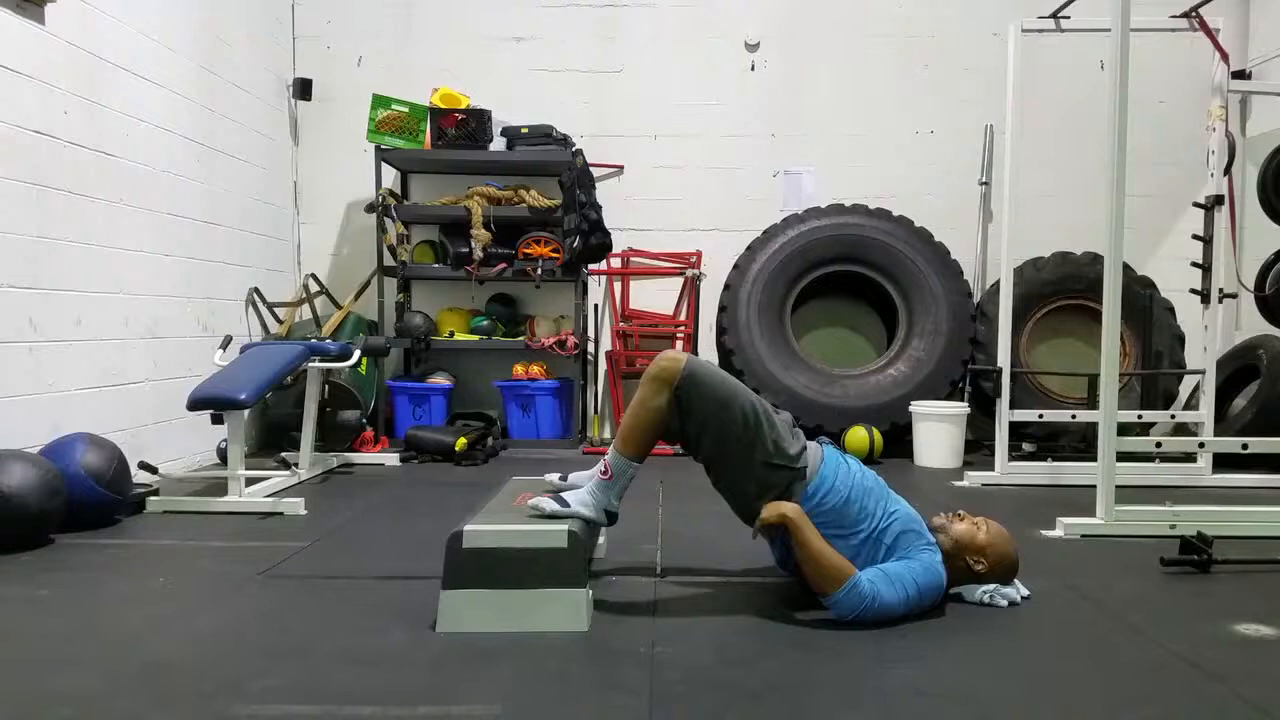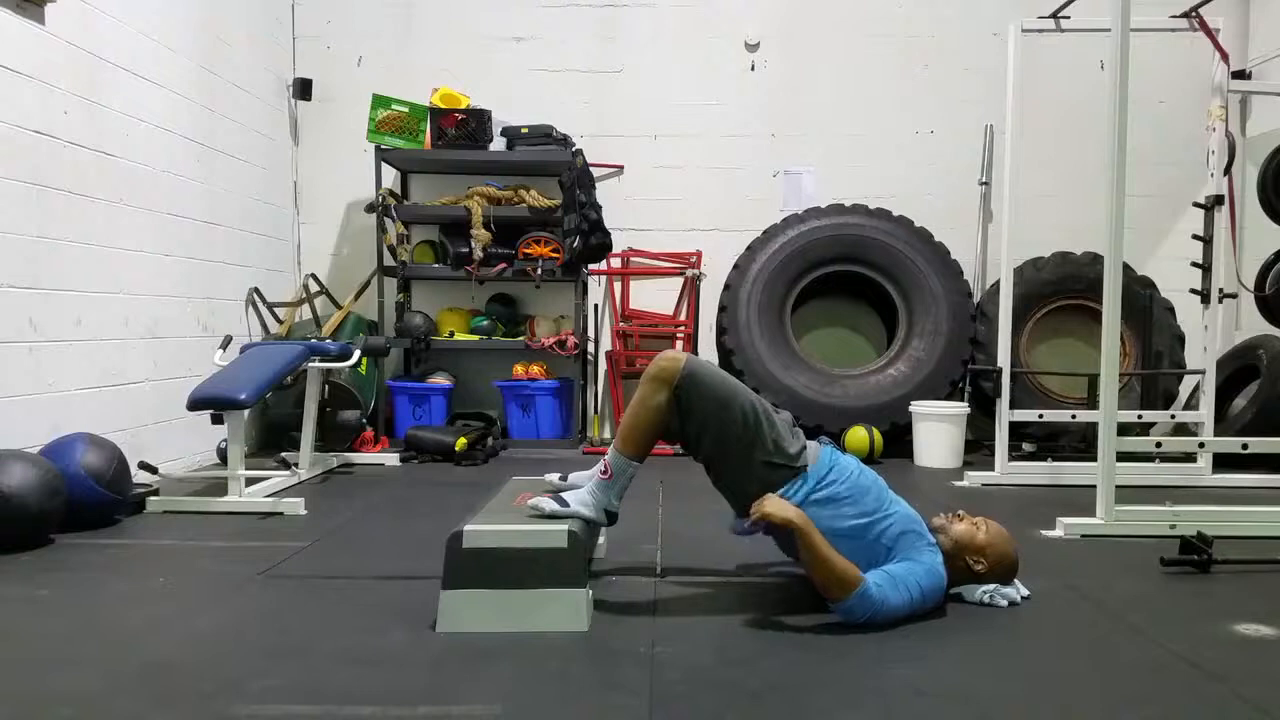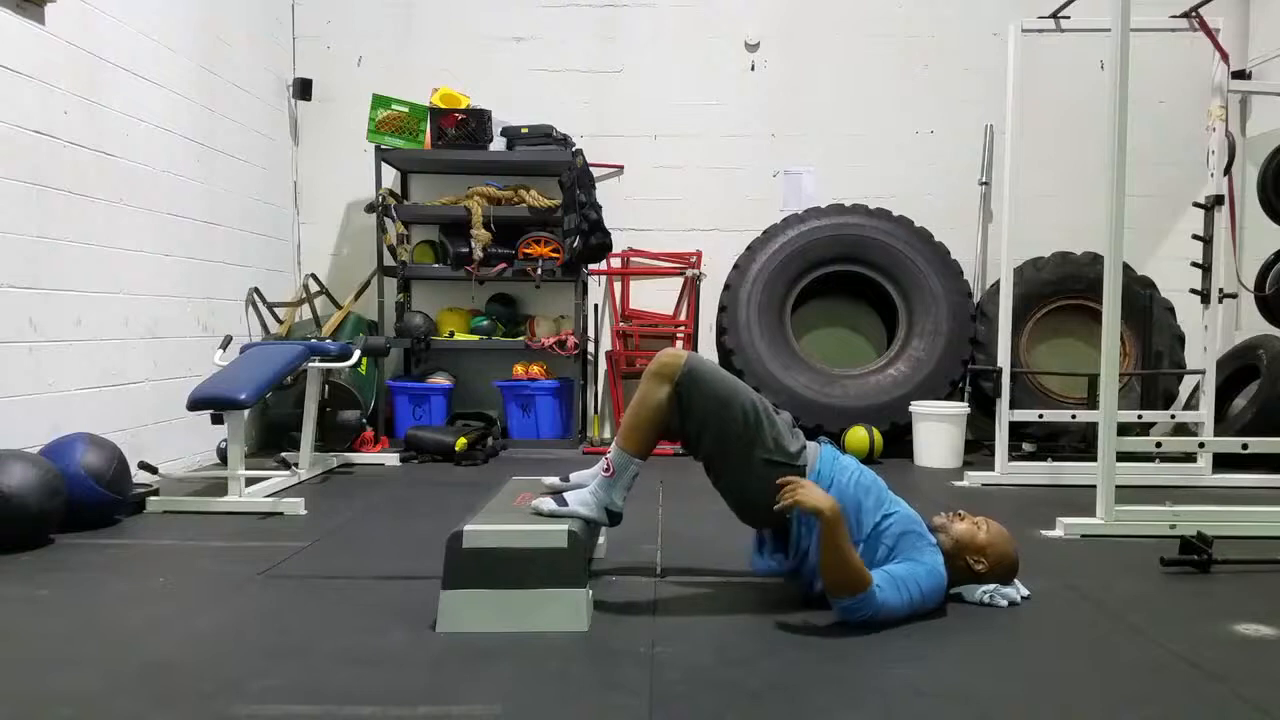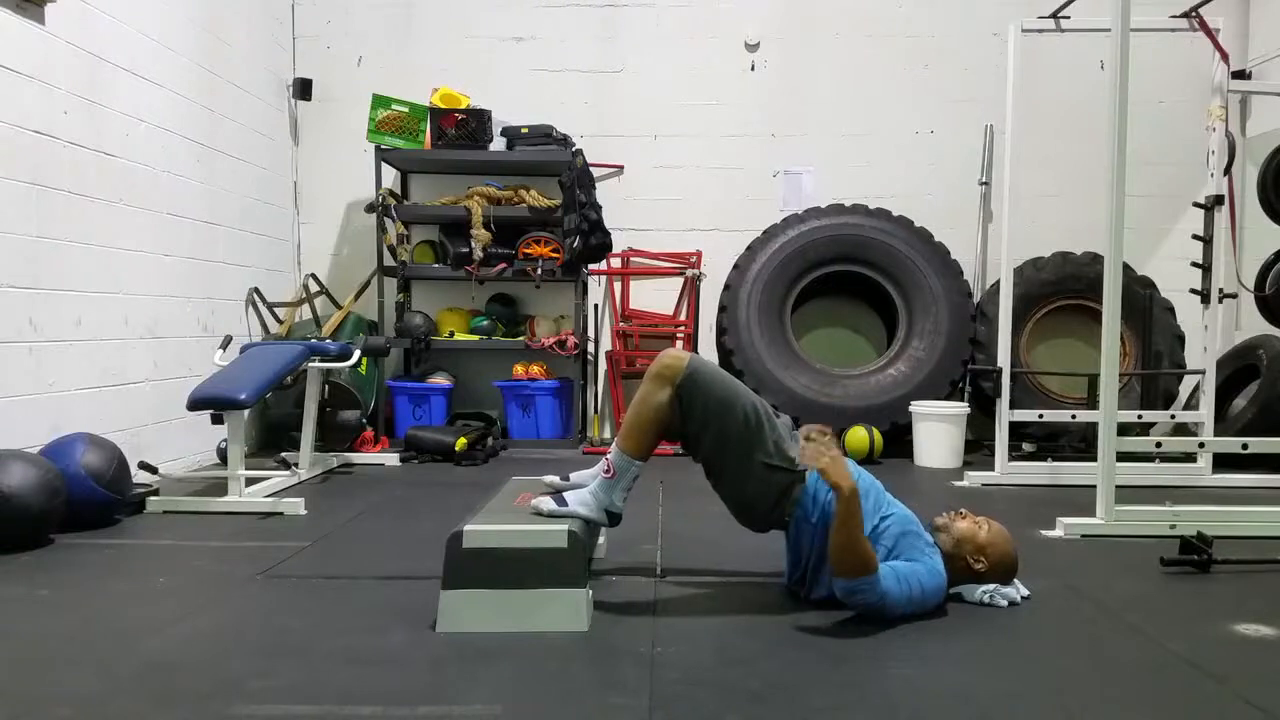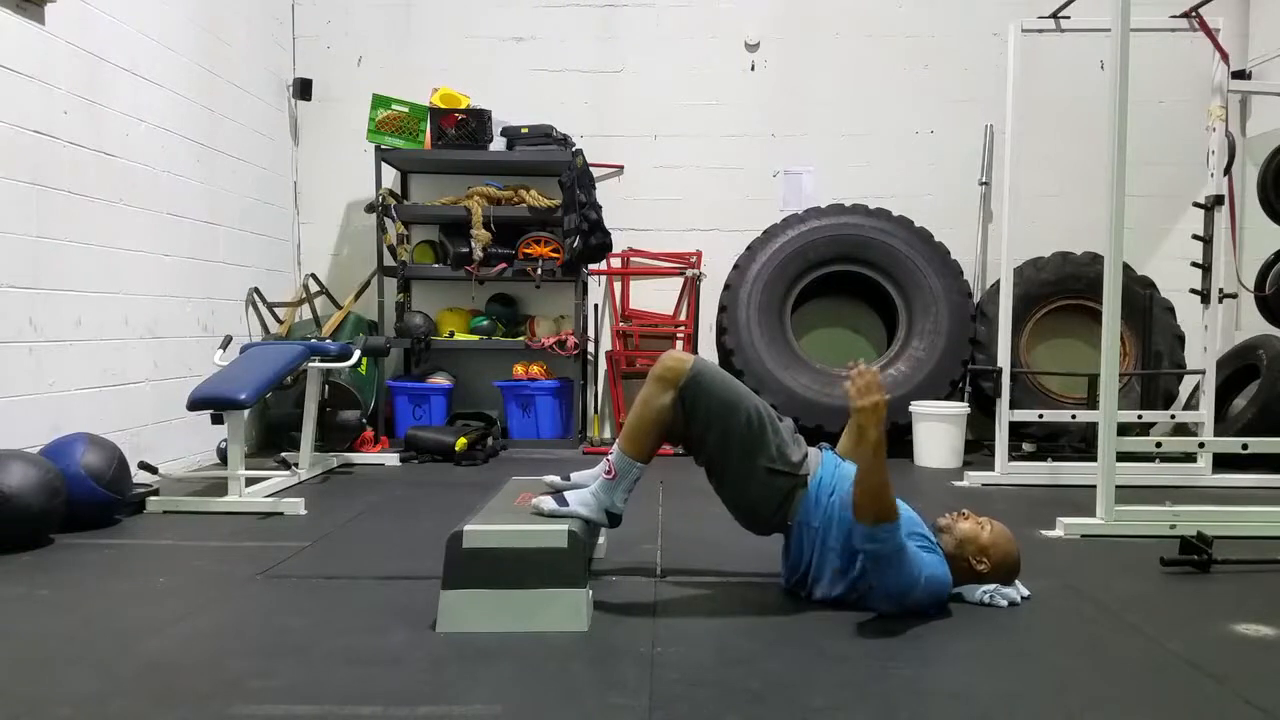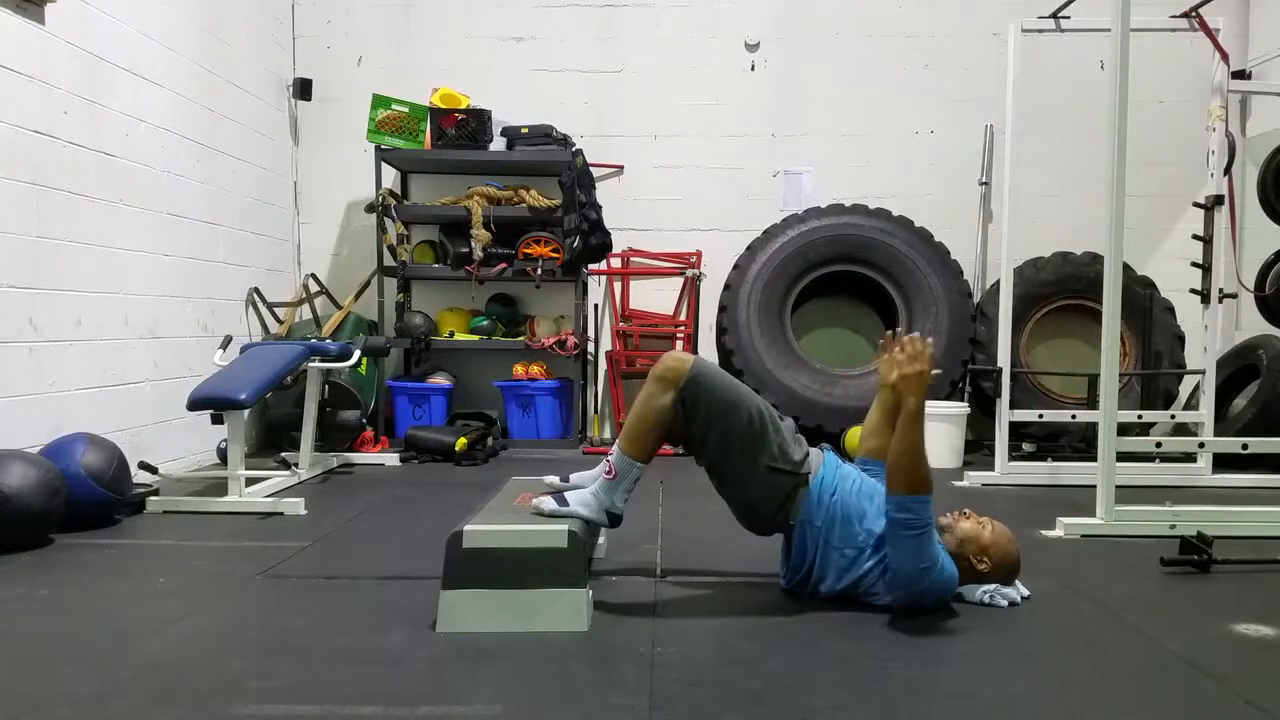
dt=0.2s
person 1, frame 1
left shoulder: (928, 575)
right shoulder: (921, 544)
left elbow: (852, 598)
left wrist: (794, 516)
left hip: (785, 479)
right hip: (801, 467)
left knee: (670, 371)
right knee: (675, 383)
left ankle: (601, 497)
right ankle: (605, 477)
person 1, frame 2
left shoulder: (928, 575)
right shoulder: (921, 545)
left elbow: (856, 603)
left wrist: (803, 522)
left hip: (783, 476)
right hip: (801, 464)
left knee: (669, 371)
right knee: (675, 383)
left ankle: (603, 496)
right ankle: (606, 477)
person 1, frame 3
left shoulder: (928, 576)
right shoulder: (922, 547)
left elbow: (857, 602)
left wrist: (830, 514)
left hip: (781, 473)
right hip: (802, 462)
left knee: (671, 368)
right knee: (677, 380)
left ankle: (604, 496)
right ankle: (607, 476)
person 1, frame 4
left shoulder: (927, 579)
right shoulder: (922, 547)
left elbow: (855, 582)
left wrist: (846, 490)
left hip: (783, 482)
right hip: (795, 473)
left knee: (672, 370)
right knee: (678, 386)
left ankle: (604, 497)
right ankle: (607, 477)
person 1, frame 5
left shoulder: (929, 578)
right shoulder: (923, 545)
left elbow: (876, 532)
left wrist: (872, 429)
right wrist: (861, 415)
left hip: (785, 485)
right hip: (807, 472)
left knee: (674, 371)
right knee: (681, 392)
left ankle: (605, 497)
right ankle: (609, 477)
person 1, frame 6
left shoulder: (933, 577)
right shoulder: (917, 541)
left elbow: (913, 504)
right elbow: (874, 466)
left wrist: (914, 402)
right wrist: (889, 391)
left hip: (787, 486)
right hip: (805, 474)
left knee: (675, 371)
right knee: (682, 386)
left ankle: (605, 497)
right ankle: (609, 476)
